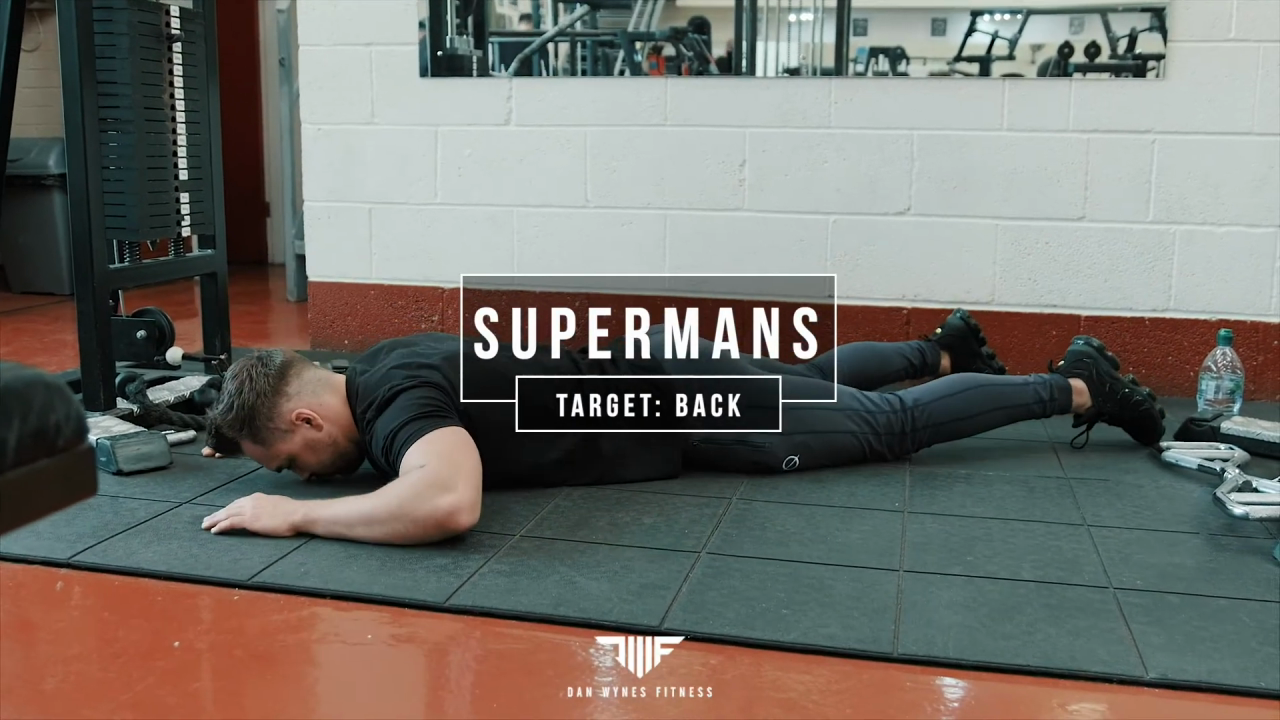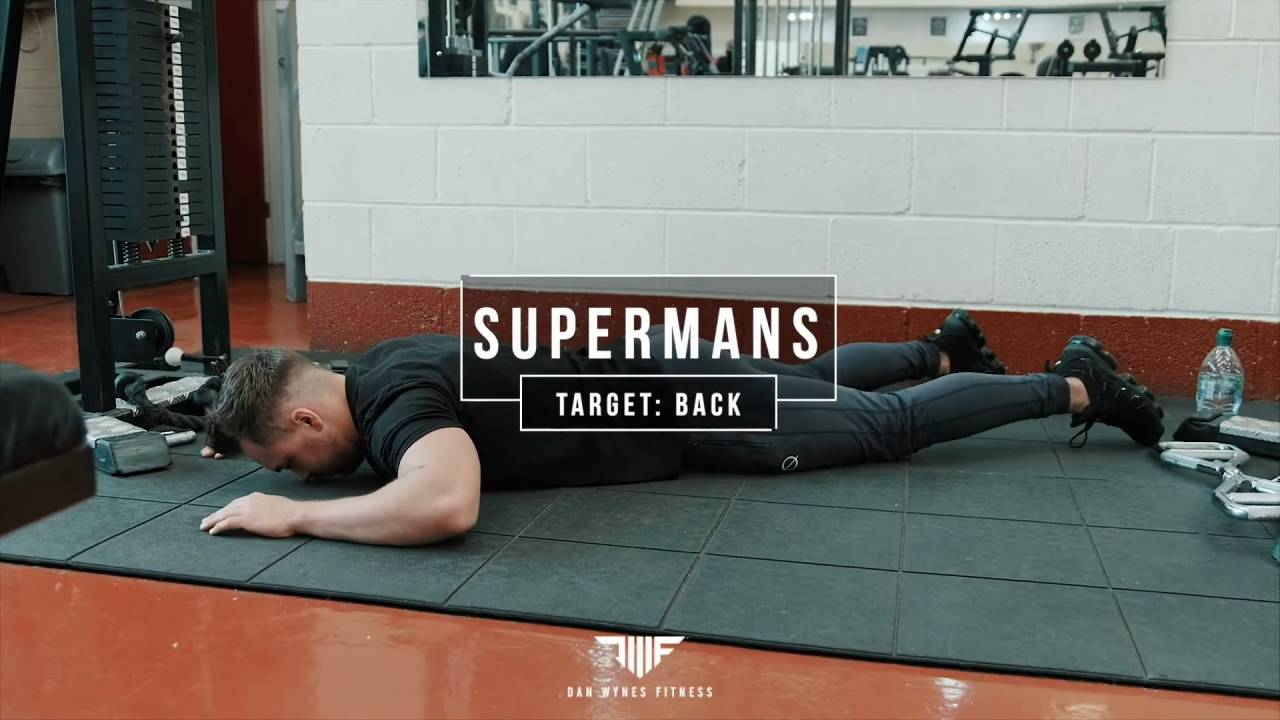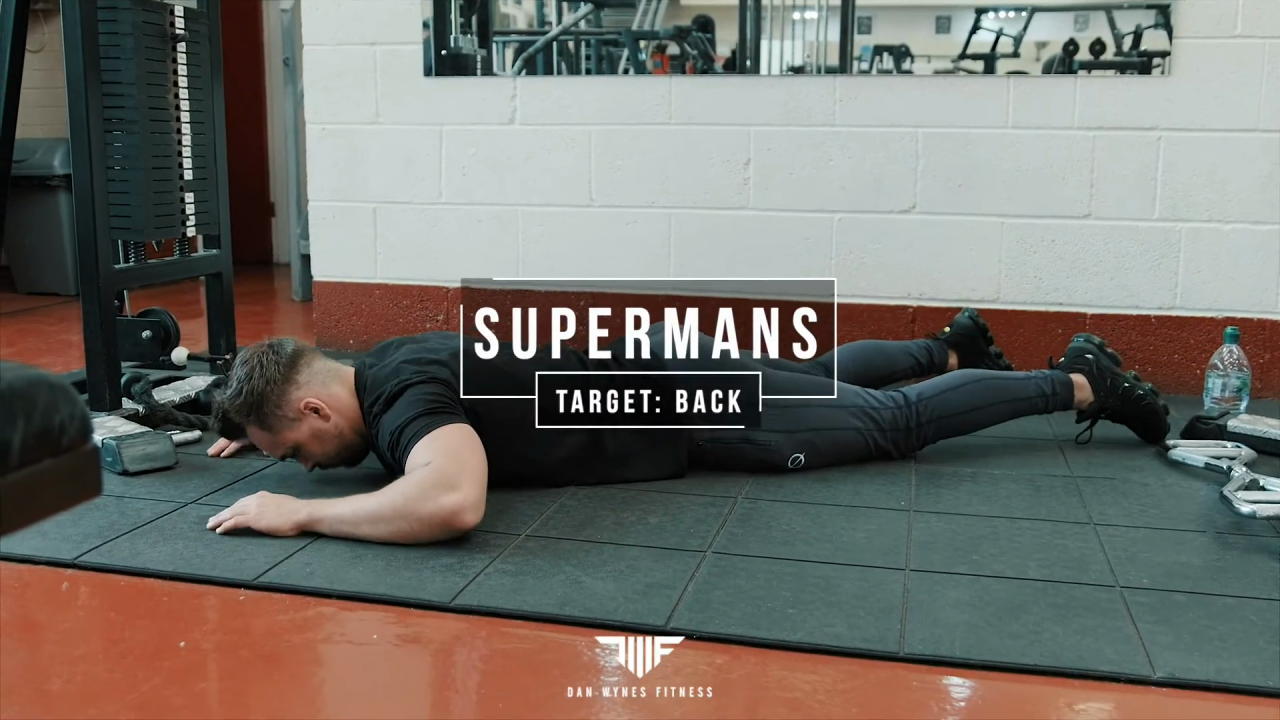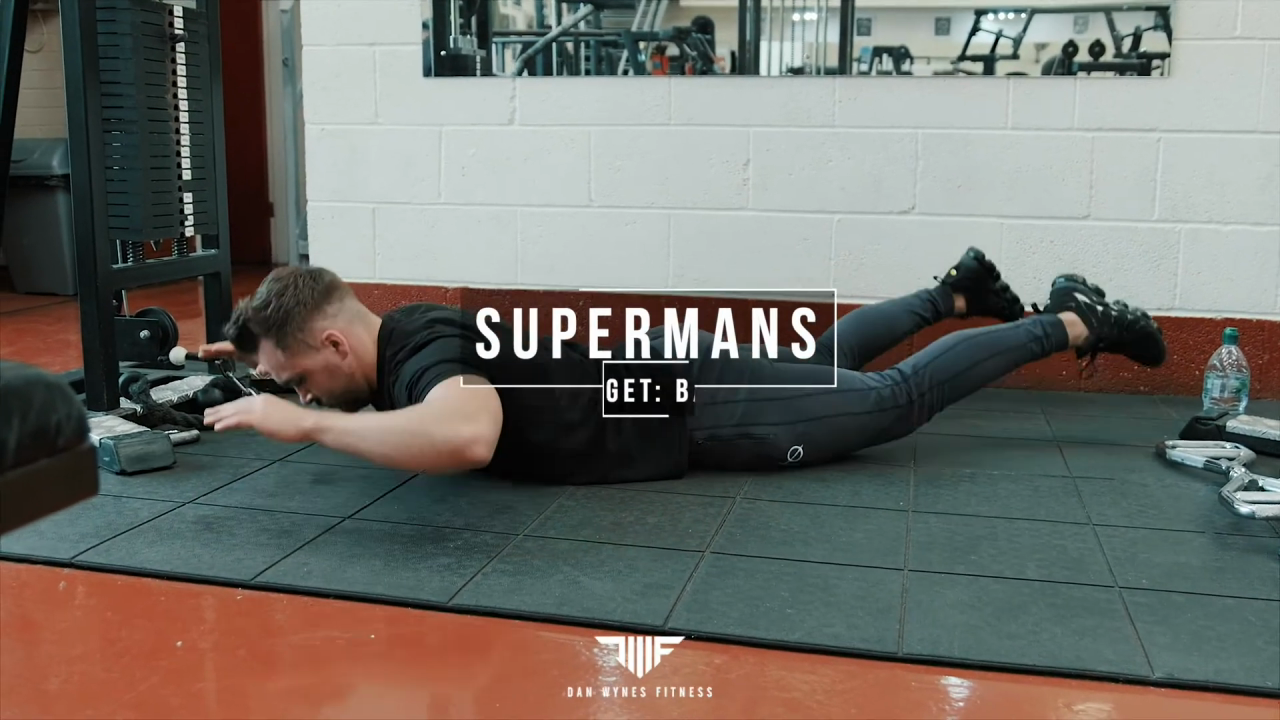
dt=0.3s
person 1, frame 1
left shoulder: (395, 403)
right shoulder: (372, 371)
left elbow: (447, 505)
left wrist: (294, 515)
right wrist: (249, 431)
right hip: (649, 374)
left knee: (888, 426)
right knee: (811, 379)
left ankle: (1079, 388)
right ankle: (944, 350)
person 1, frame 2
left shoulder: (395, 405)
right shoulder: (372, 372)
left elbow: (444, 507)
left wrist: (292, 513)
right wrist: (250, 433)
right hip: (650, 370)
left knee: (886, 425)
right knee: (809, 382)
left ankle: (1077, 386)
right ankle: (941, 350)
person 1, frame 3
left shoulder: (404, 398)
right shoulder: (380, 366)
left elbow: (450, 503)
left wrist: (300, 512)
right wrist: (266, 432)
right hip: (654, 371)
left knee: (891, 423)
right knee: (818, 379)
left ankle: (1080, 383)
right ankle: (953, 350)
person 1, frame 4
left shoulder: (423, 355)
right shoulder: (397, 329)
left elbow: (467, 439)
left wrist: (304, 422)
right wrist: (268, 348)
left hip: (690, 414)
right hip: (655, 373)
left knee: (890, 401)
right knee: (821, 363)
left ankle: (1074, 326)
right ankle: (959, 293)
